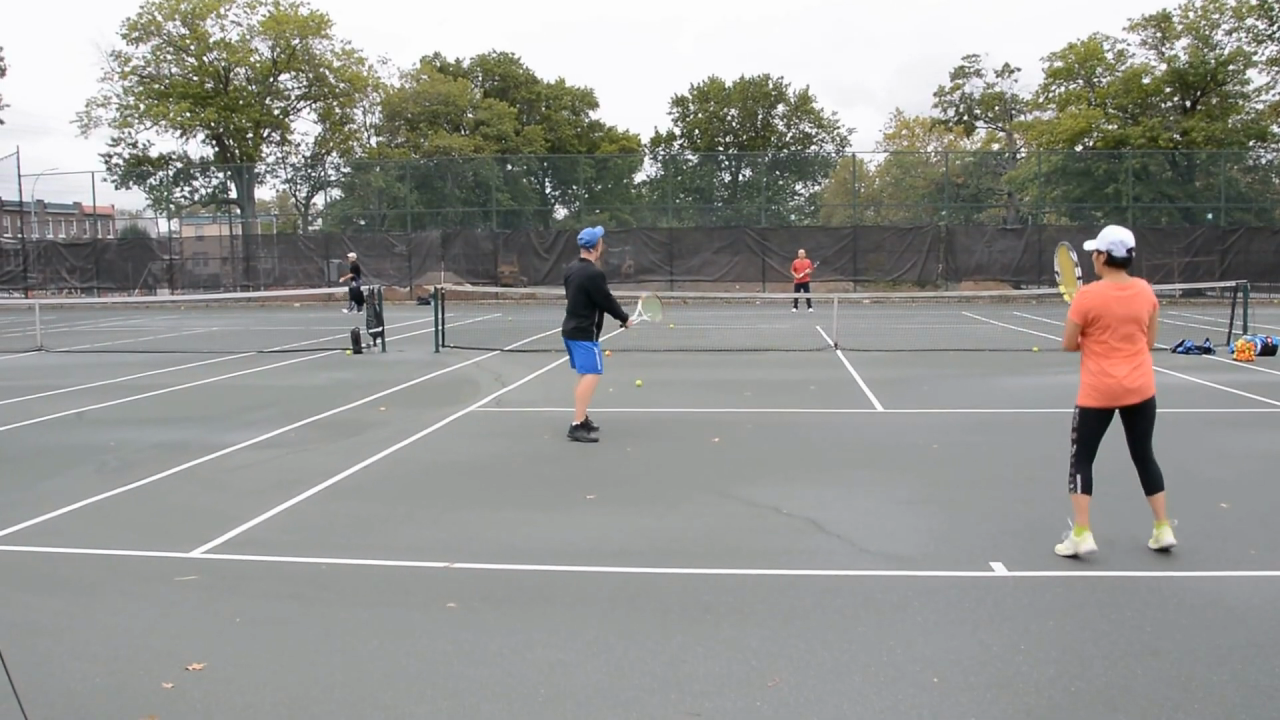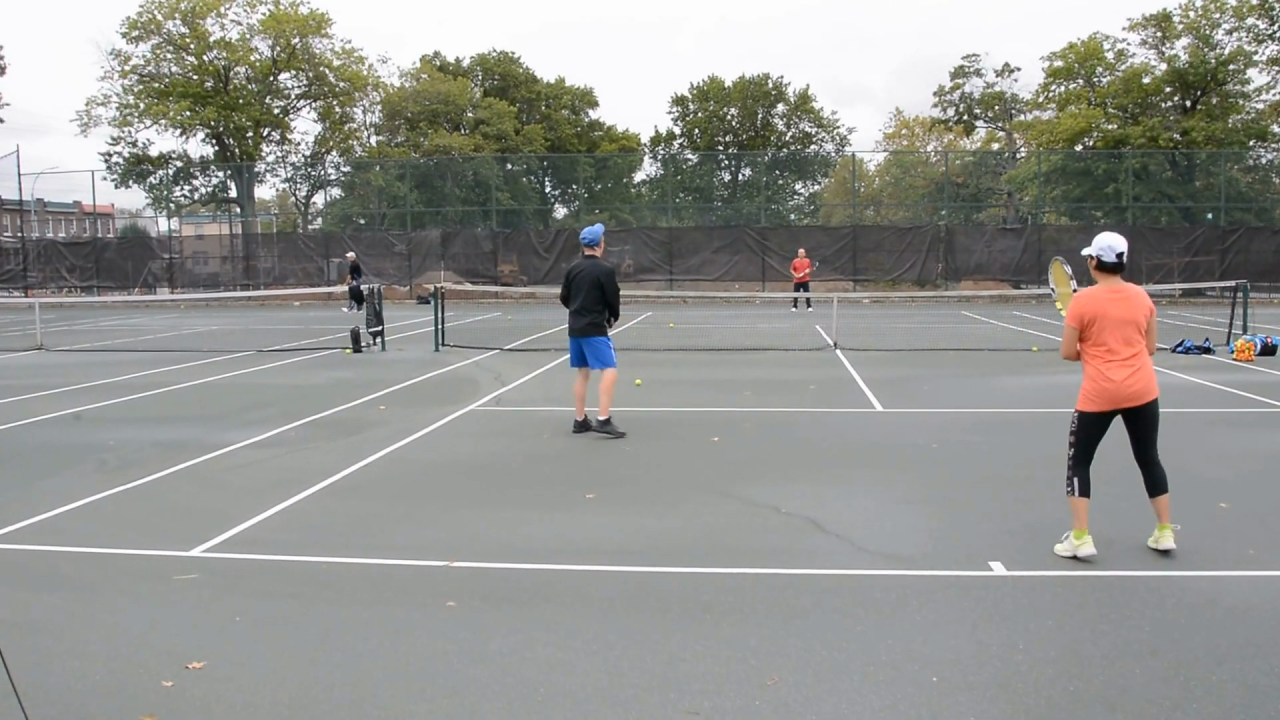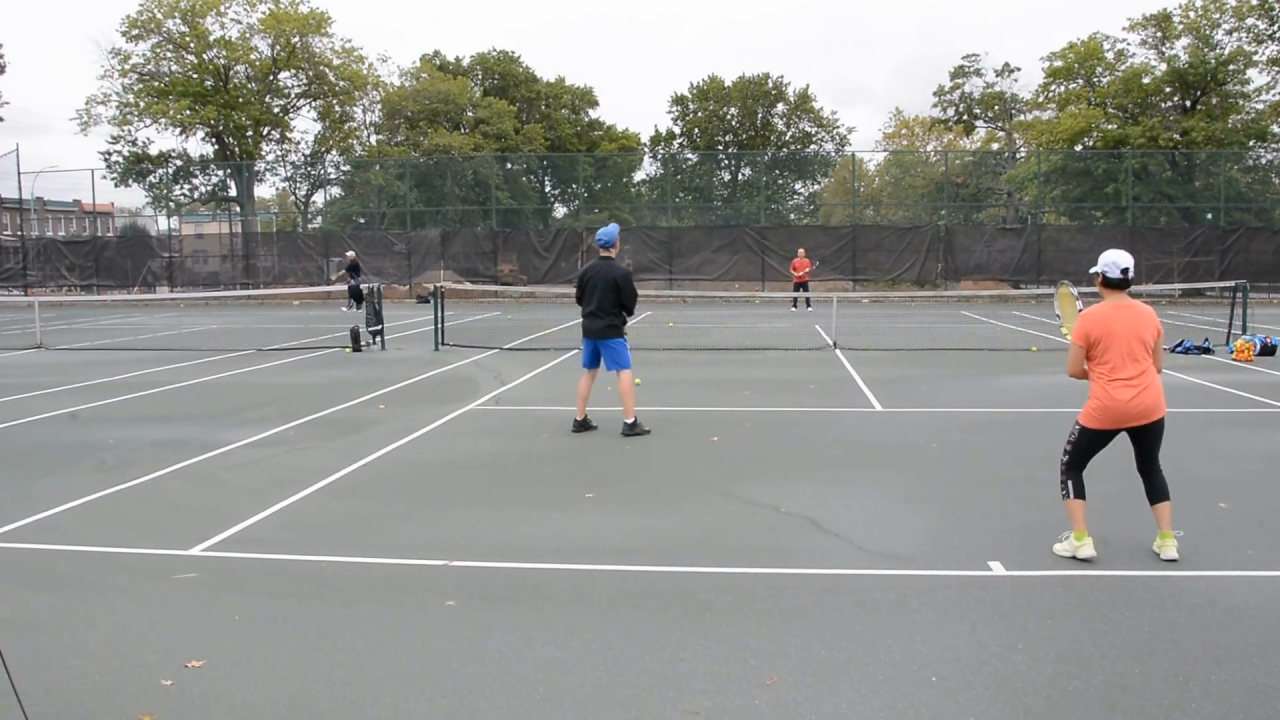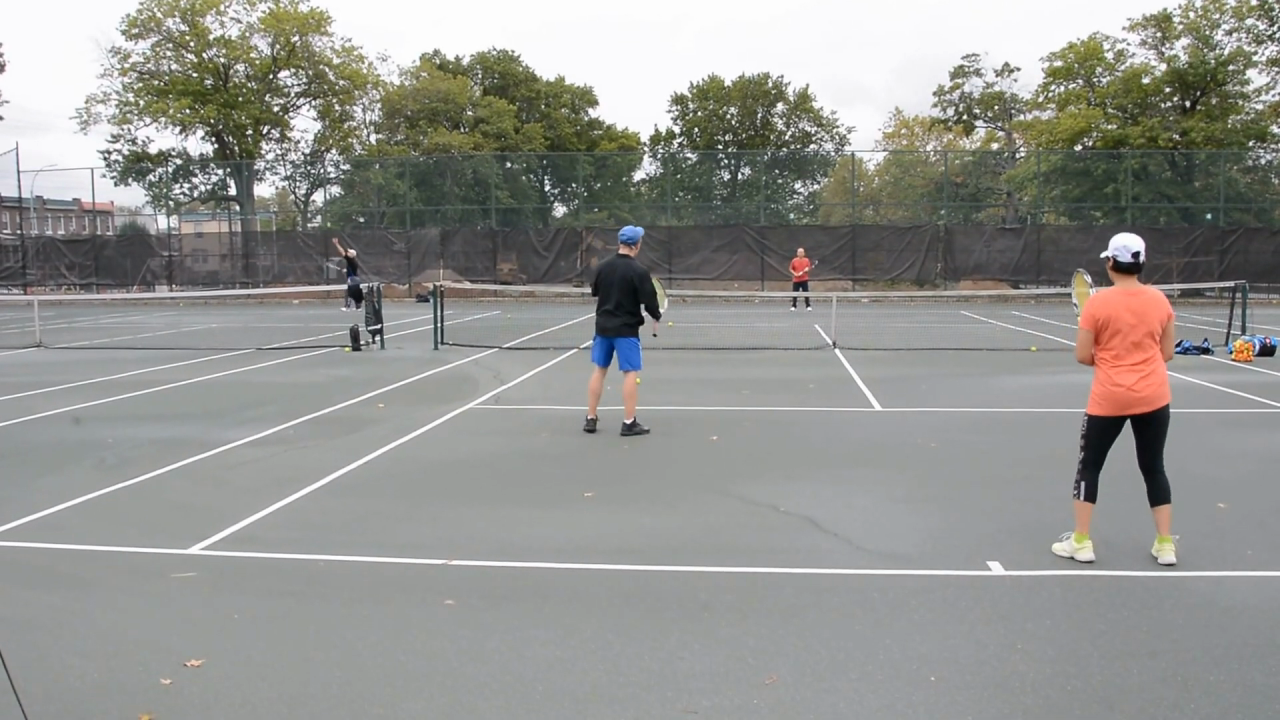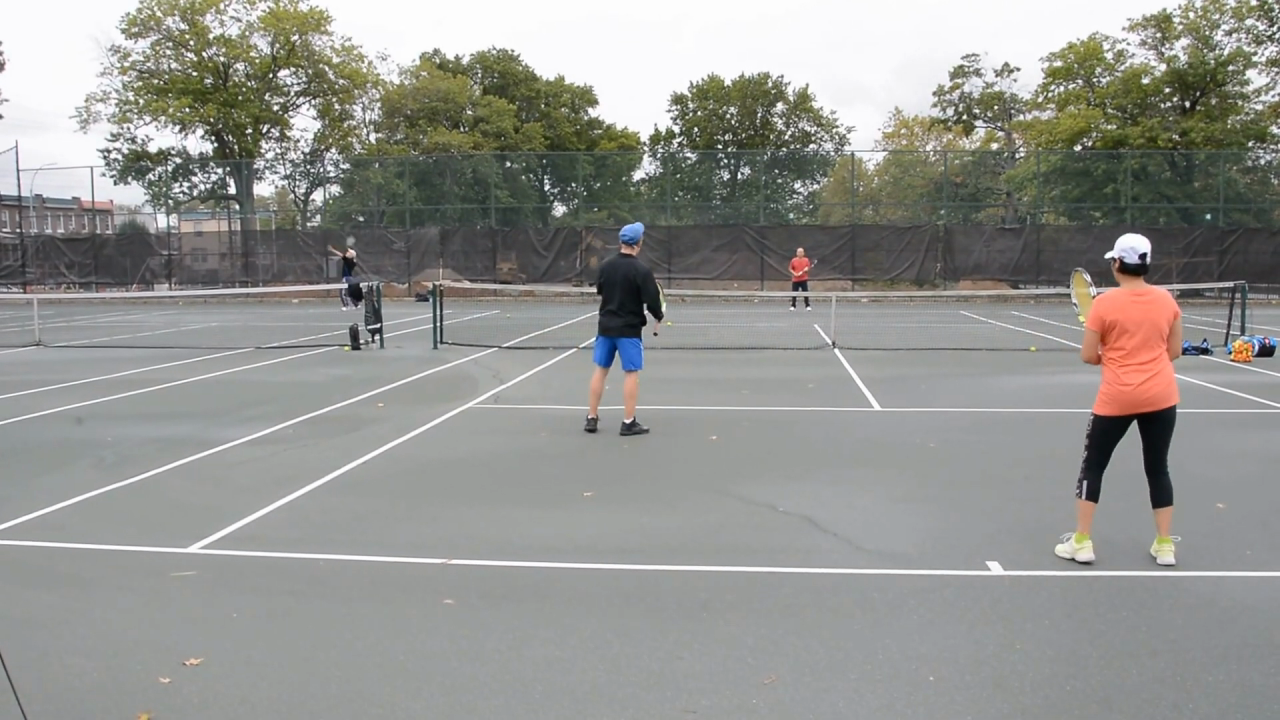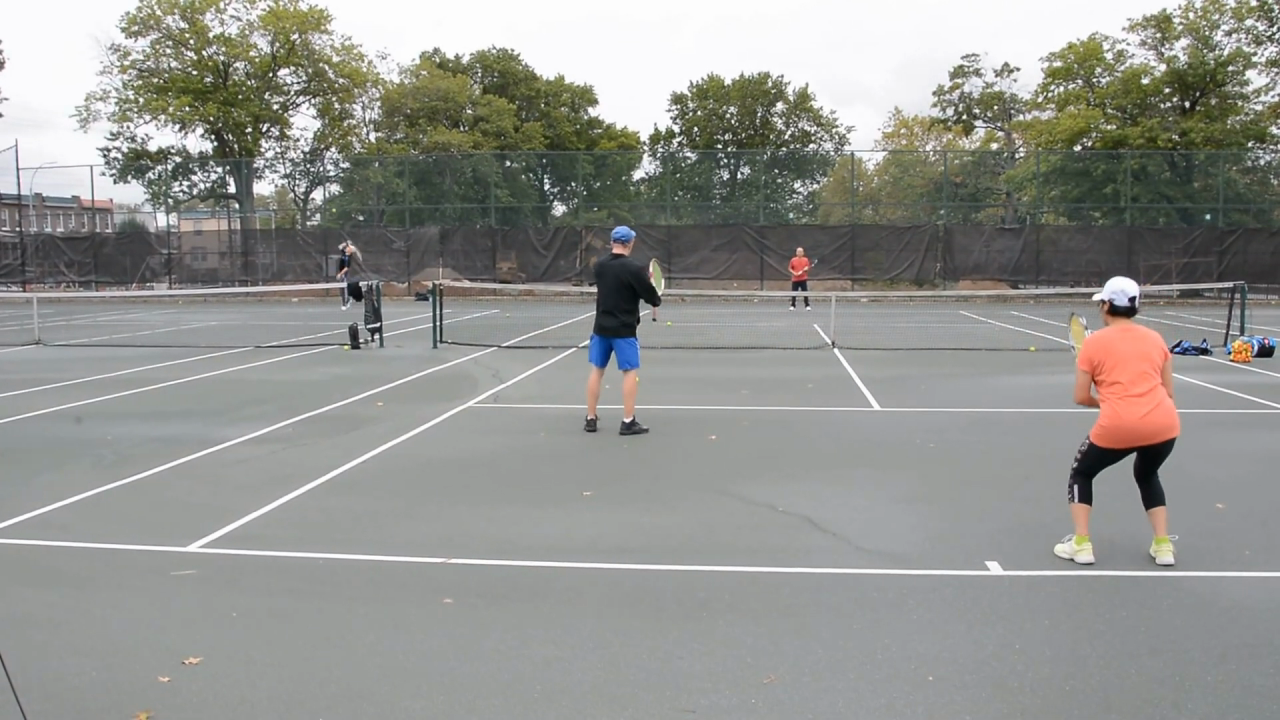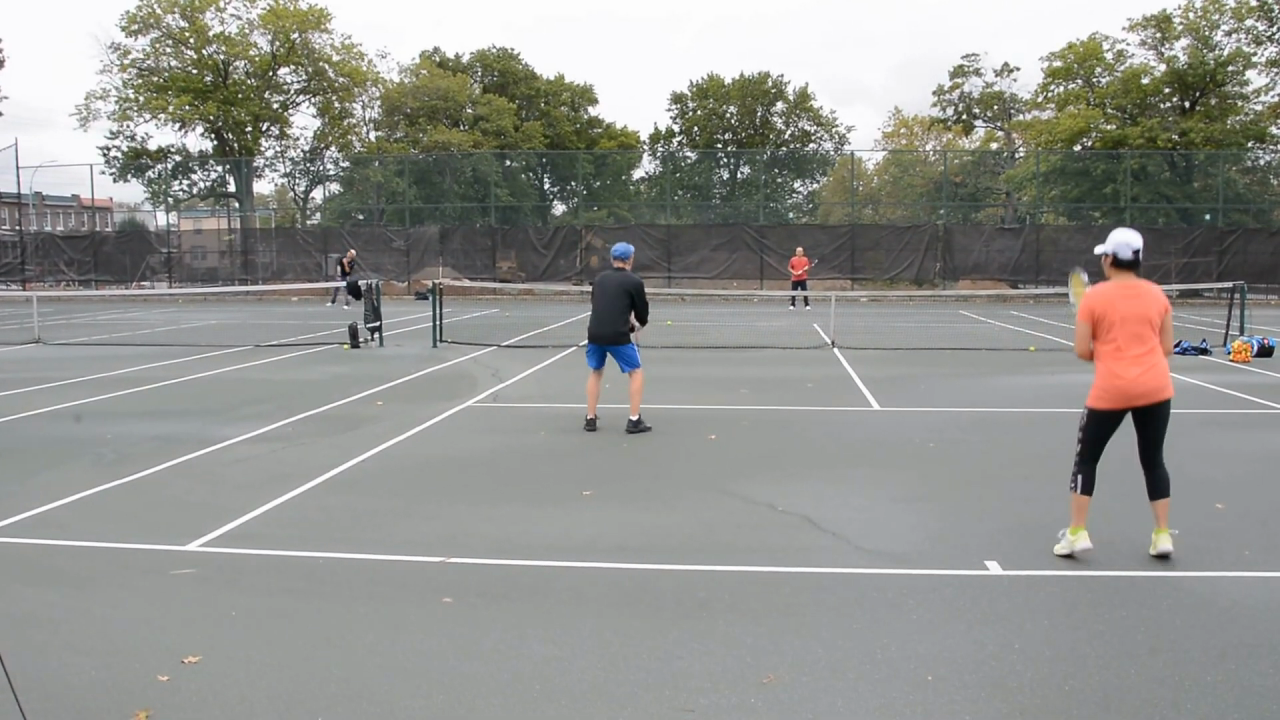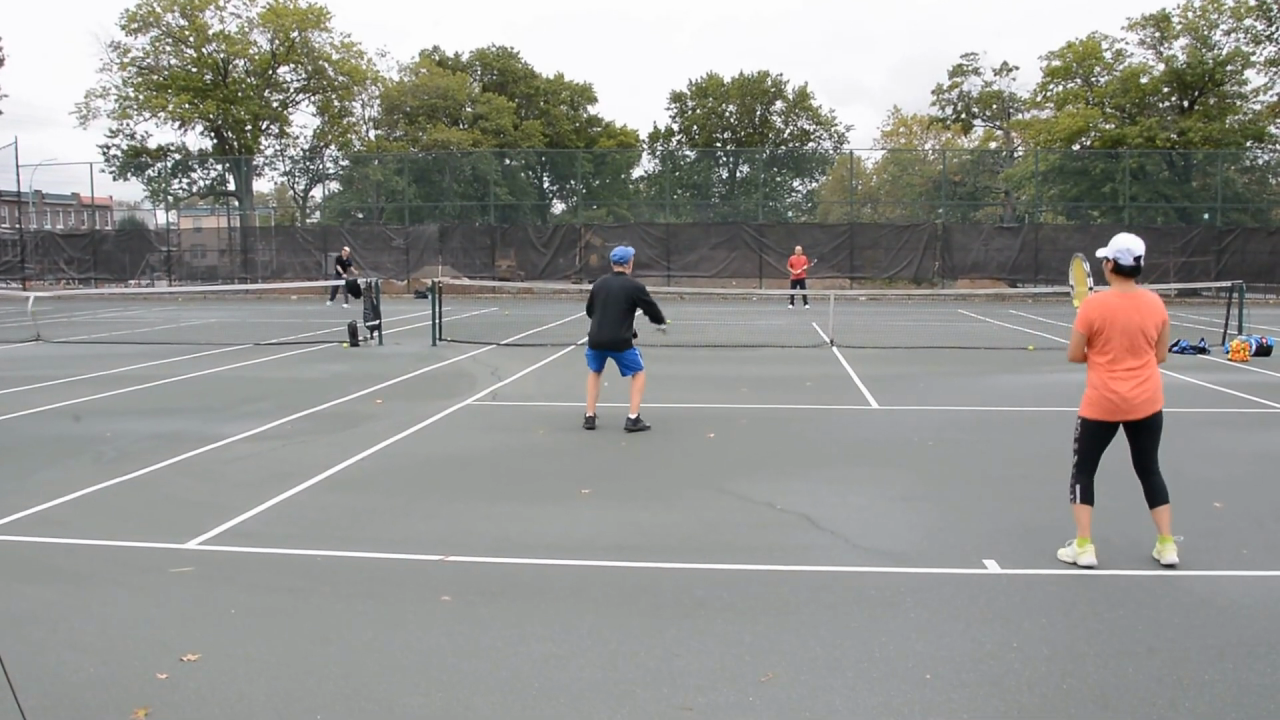
dt=0.3s
person 1, frame 1
left shoulder: (1087, 295)
right shoulder: (1145, 292)
left elbow: (1068, 344)
right elbow: (1150, 342)
left hip: (1099, 392)
right hip: (1140, 388)
left knee: (1081, 459)
right knee: (1144, 456)
left ankle: (1081, 535)
right ankle: (1163, 529)
person 1, frame 2
left shoulder: (1082, 300)
right shoulder: (1142, 297)
left elbow: (1067, 352)
right elbow: (1150, 348)
left hip: (1100, 395)
right hip: (1142, 391)
left knee: (1078, 462)
right knee: (1149, 458)
left ankle: (1081, 538)
right ankle: (1165, 532)
person 1, frame 3
left shoulder: (1089, 318)
right shoulder: (1149, 315)
left elbow: (1074, 370)
right elbow: (1157, 366)
left hip: (1104, 411)
right hip: (1149, 408)
left knee: (1070, 467)
right knee: (1151, 469)
left ankle: (1081, 540)
right ankle: (1167, 540)
person 1, frame 4
left shoulder: (1097, 302)
right shoulder: (1160, 300)
left elbow: (1082, 356)
right elbow: (1167, 352)
left hip: (1109, 400)
right hip: (1153, 398)
left knee: (1089, 467)
right knee: (1154, 468)
left ankle: (1081, 542)
right ankle: (1166, 544)
person 1, frame 5
left shoulder: (1104, 303)
right shoulder: (1166, 300)
left elbow: (1088, 356)
right elbow: (1174, 352)
left hip: (1117, 399)
right hip: (1160, 397)
left knee: (1093, 466)
right knee: (1157, 469)
left ankle: (1081, 542)
right ankle: (1164, 545)
person 1, frame 6
left shoulder: (1094, 343)
right shoulder: (1155, 339)
left elbow: (1081, 397)
right elbow: (1168, 391)
left hip: (1117, 429)
right hip: (1163, 426)
left knee: (1081, 473)
right knee: (1146, 476)
left ankle: (1081, 545)
right ankle: (1163, 546)
person 1, frame 7
left shoulder: (1094, 297)
right shoulder: (1157, 295)
left elbow: (1082, 351)
right elbow: (1168, 349)
left hip: (1111, 393)
right hip: (1155, 391)
left knee: (1086, 459)
right knee: (1153, 460)
left ankle: (1076, 534)
right ankle: (1162, 536)
person 1, frame 8
left shoulder: (1093, 304)
right shoulder: (1156, 304)
left elbow: (1074, 354)
right elbow: (1161, 355)
left hip: (1102, 404)
right hip: (1146, 402)
left knee: (1083, 470)
right knee: (1148, 470)
left ankle: (1084, 547)
right ankle: (1167, 546)
person 2, frame 1
left shoulder: (572, 269)
right shoulder: (594, 274)
right elbow: (606, 301)
right wrist: (624, 318)
left hip: (570, 330)
right hip: (584, 333)
left knee: (583, 374)
right knee: (590, 376)
left ankle: (581, 421)
right ankle: (576, 427)
person 2, frame 2
left shoulder: (573, 268)
right shoulder: (605, 270)
left elbow: (564, 298)
right elbow: (613, 299)
right wrist: (614, 318)
left hip: (575, 328)
right hip: (595, 329)
left knee: (583, 372)
right knee: (609, 370)
left ankle: (580, 420)
right ankle: (603, 419)
person 2, frame 3
left shoulder: (587, 271)
right shoulder: (621, 272)
left elbow: (579, 299)
right elbow: (630, 302)
right wrist: (624, 316)
left hip: (589, 329)
right hip: (611, 331)
left knee: (588, 373)
right knee: (624, 373)
left ankle: (580, 419)
right ankle: (630, 422)
person 2, frame 4
left shoulder: (604, 266)
right shoulder: (639, 271)
left elbow: (595, 291)
right elbow: (649, 300)
right wrist: (656, 316)
left hip: (603, 326)
right hip: (626, 329)
left knee: (599, 370)
right knee: (630, 373)
left ankle: (591, 418)
right ankle: (629, 423)
person 2, frame 5
left shoulder: (606, 266)
right shoulder: (641, 270)
right elbow: (652, 300)
right wrist: (658, 316)
left hip: (606, 326)
right hip: (629, 329)
left knee: (600, 371)
right knee: (631, 374)
left ankle: (591, 418)
right ankle: (629, 423)
person 2, frame 6
left shoulder: (599, 266)
right shoulder: (634, 268)
right elbow: (649, 294)
right wrist: (656, 300)
left hip: (601, 327)
right hip: (624, 329)
left knee: (596, 370)
right knee: (629, 373)
left ankle: (590, 419)
right ankle: (628, 422)
person 2, frame 7
left shoulder: (599, 279)
right shoulder: (634, 281)
right elbow: (642, 311)
right wrist: (639, 322)
left hip: (595, 334)
right hip: (618, 336)
left knee: (595, 372)
right knee: (636, 372)
left ankle: (591, 418)
right ankle: (634, 420)
person 2, frame 8
left shoulder: (599, 283)
right shoulder: (635, 286)
left elbow: (590, 310)
right elbow: (652, 311)
right wrist: (662, 321)
left hip: (596, 339)
right hip: (620, 341)
left knee: (594, 373)
right knee: (638, 374)
left ankle: (589, 417)
right ankle: (633, 419)
